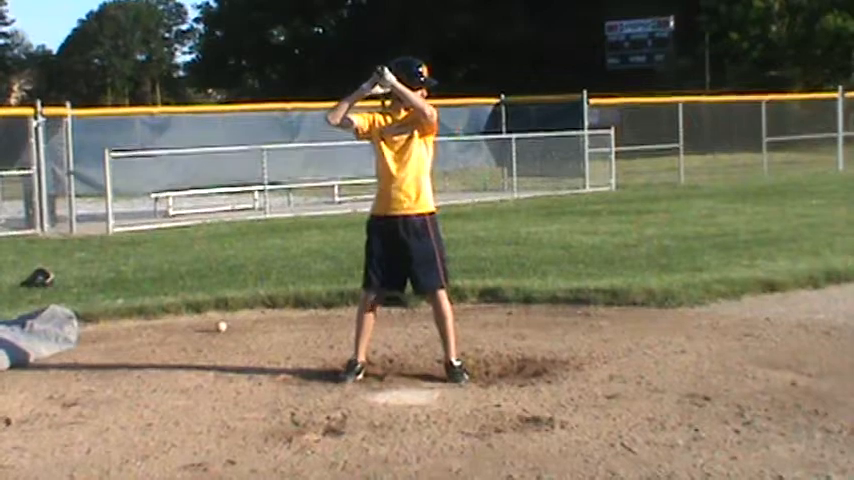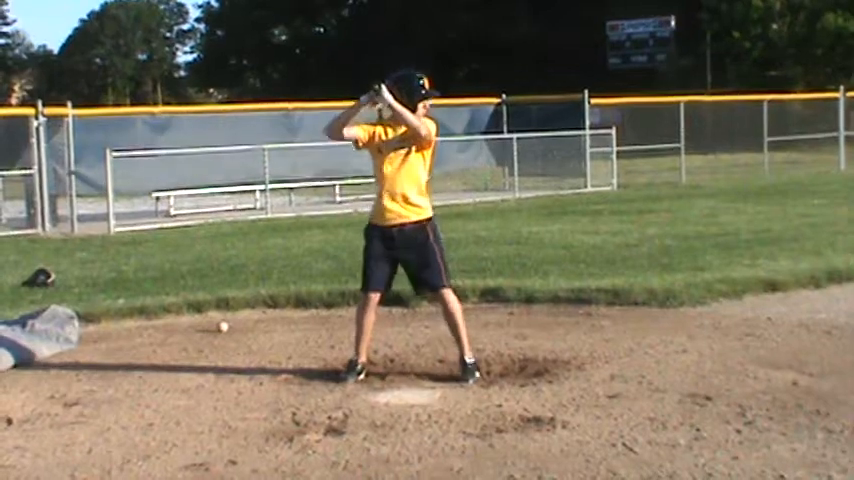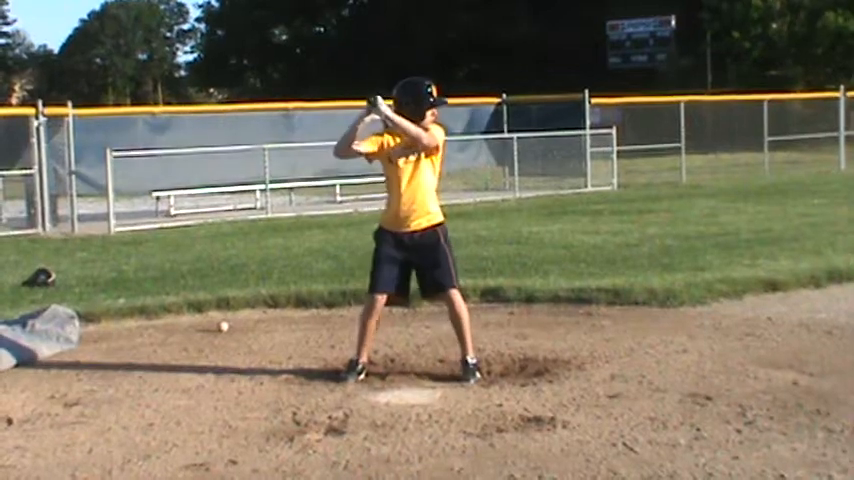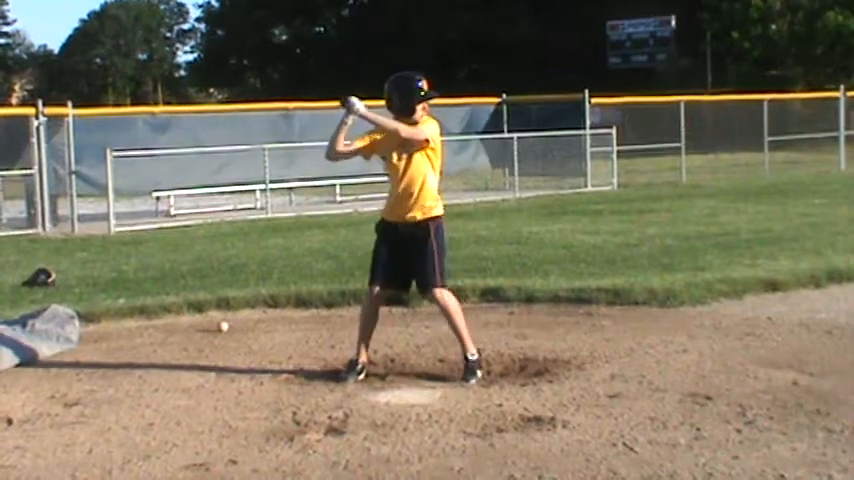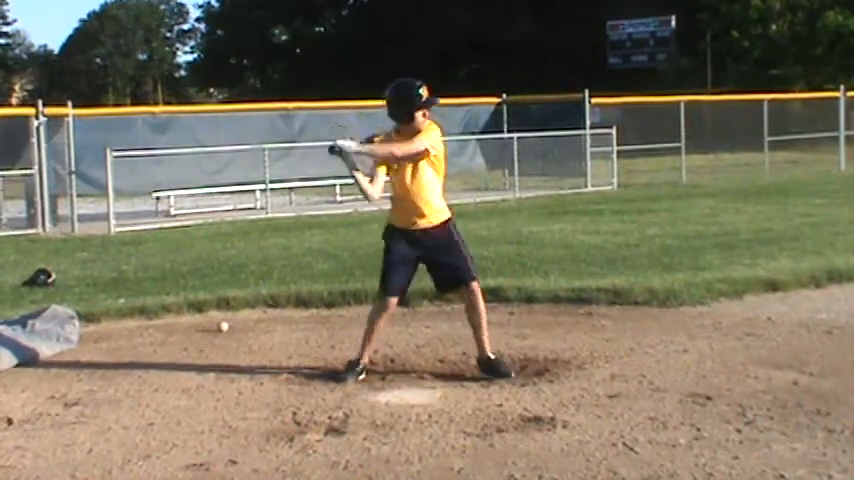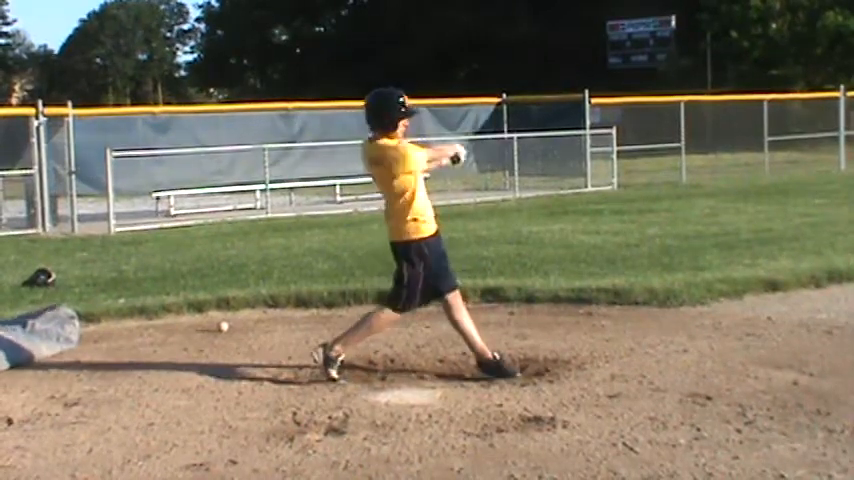
dt=0.3s
person 1, frame 1
left shoulder: (426, 118)
right shoulder: (375, 120)
left elbow: (427, 113)
right elbow: (333, 118)
left wrist: (394, 83)
right wrist: (362, 90)
left hip: (419, 217)
right hip: (383, 218)
left knee: (437, 292)
right knee: (371, 294)
left ankle: (453, 361)
right ankle: (358, 360)
person 1, frame 2
left shoulder: (426, 128)
right shoulder: (376, 131)
left elbow: (421, 132)
right elbow: (332, 132)
left wrist: (391, 102)
right wrist: (361, 104)
left hip: (418, 224)
right hip: (382, 227)
left knee: (443, 292)
right knee: (370, 296)
left ankle: (467, 358)
right ankle: (359, 360)
person 1, frame 3
left shoulder: (436, 132)
right shoulder: (384, 140)
left elbow: (423, 140)
right elbow: (341, 151)
left wrist: (388, 114)
right wrist: (364, 117)
left hip: (429, 229)
right hip: (392, 231)
left knee: (451, 294)
right knee: (377, 299)
left ankle: (469, 359)
right ankle: (360, 361)
person 1, frame 4
left shoulder: (430, 127)
right shoulder: (379, 136)
left elbow: (405, 133)
right elbow: (333, 153)
left wrist: (365, 113)
right wrist: (348, 117)
left hip: (426, 221)
right hip: (393, 223)
left knee: (437, 291)
right knee: (375, 292)
left ankle: (471, 355)
right ankle: (359, 360)
person 1, frame 5
left shoulder: (429, 131)
right shoulder: (382, 144)
left elbow: (405, 149)
right elbow: (373, 194)
left wrist: (359, 148)
right wrist: (353, 165)
left hip: (439, 225)
right hip: (404, 230)
left knee: (471, 288)
right knee: (388, 300)
left ankle: (486, 356)
right ankle: (360, 360)
person 1, frame 6
left shoulder: (371, 148)
right shoulder: (403, 152)
right elbow: (435, 155)
left wrist: (447, 152)
right wrist: (454, 150)
left hip: (420, 236)
right hip: (418, 238)
left knee: (451, 295)
right knee: (398, 306)
left ankle: (485, 357)
right ankle: (334, 350)
